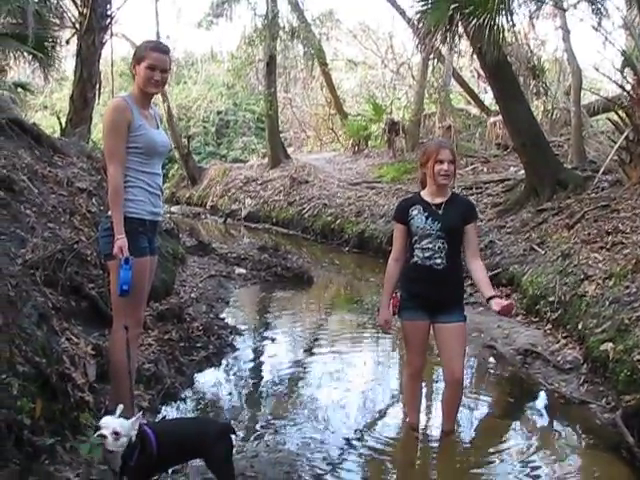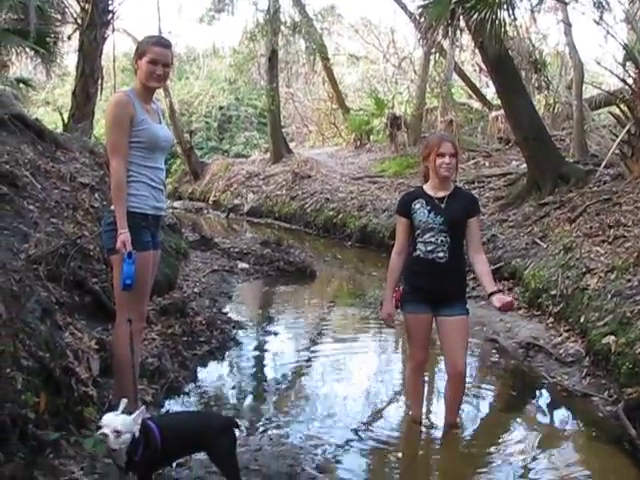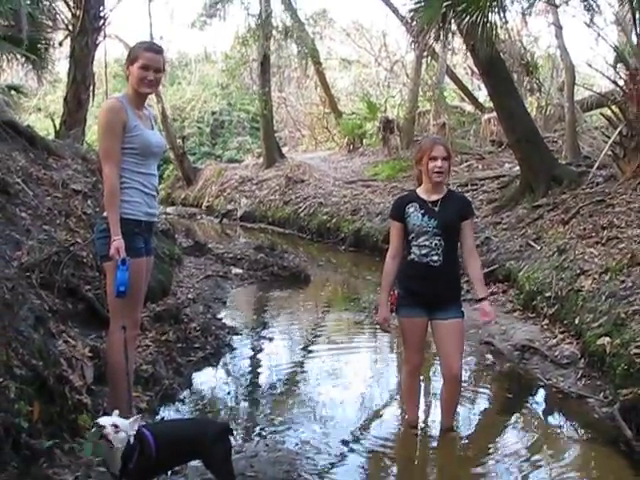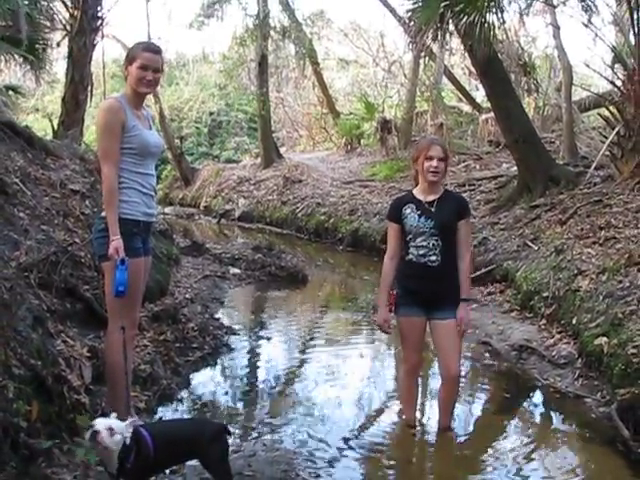
dt=0.2s
person 1, frame 1
left shoulder: (153, 114)
right shoulder: (121, 108)
right elbow: (115, 173)
left wrist: (148, 226)
right wrist: (120, 233)
left hip: (149, 224)
right hip: (128, 224)
left knee: (135, 323)
right knee: (126, 323)
left ankle: (122, 409)
right ankle: (124, 415)
person 1, frame 2
left shoulder: (156, 109)
right shoulder: (123, 103)
right elbow: (117, 167)
left wrist: (151, 221)
right wrist: (122, 227)
left hip: (152, 219)
right hip: (132, 218)
left knee: (138, 317)
right knee: (130, 317)
left ankle: (127, 404)
right ankle: (127, 410)
person 1, frame 3
left shoulder: (148, 115)
right shoulder: (115, 109)
right elbow: (110, 174)
left wrist: (143, 227)
right wrist: (116, 234)
left hip: (145, 225)
right hip: (124, 225)
left knee: (132, 324)
right knee: (124, 324)
left ankle: (120, 411)
right ankle: (123, 416)
person 1, frame 4
left shoulder: (146, 115)
right shoulder: (114, 108)
right elbow: (109, 174)
left wrist: (140, 228)
right wrist: (114, 234)
left hip: (143, 225)
right hip: (122, 225)
left knee: (131, 324)
right knee: (121, 324)
left ankle: (119, 411)
right ankle: (120, 417)
person 2, frame 1
left shoulder: (463, 207)
right shoulder: (407, 207)
left elbow: (473, 257)
right elbow: (396, 257)
left wrist: (491, 296)
right wrist: (385, 304)
left hip: (450, 302)
right hip: (413, 299)
left knee: (455, 375)
right knee: (414, 367)
left ankle: (447, 433)
right ankle: (412, 429)
person 2, frame 2
left shoulder: (466, 201)
right shoulder: (410, 200)
left elbow: (475, 252)
right elbow: (399, 251)
left wrist: (493, 292)
right wrist: (388, 297)
left hip: (453, 295)
right hip: (416, 293)
left knee: (458, 369)
right knee: (417, 360)
left ankle: (450, 426)
right ankle: (415, 422)
person 2, frame 3
left shoulder: (460, 204)
right shoulder: (404, 204)
left elbow: (470, 254)
right elbow: (394, 255)
left wrist: (482, 298)
right wrist: (383, 301)
left hip: (447, 299)
right hip: (411, 296)
left knee: (453, 372)
right knee: (412, 364)
left ankle: (446, 429)
right ankle: (411, 426)
person 2, frame 4
left shoulder: (457, 204)
right shoulder: (400, 205)
left elbow: (464, 255)
right elbow: (392, 256)
left wrist: (465, 302)
right wrist: (382, 303)
left hip: (445, 299)
right hip: (409, 297)
left knee: (451, 372)
right knee: (411, 364)
left ankle: (444, 429)
right ankle: (409, 426)
